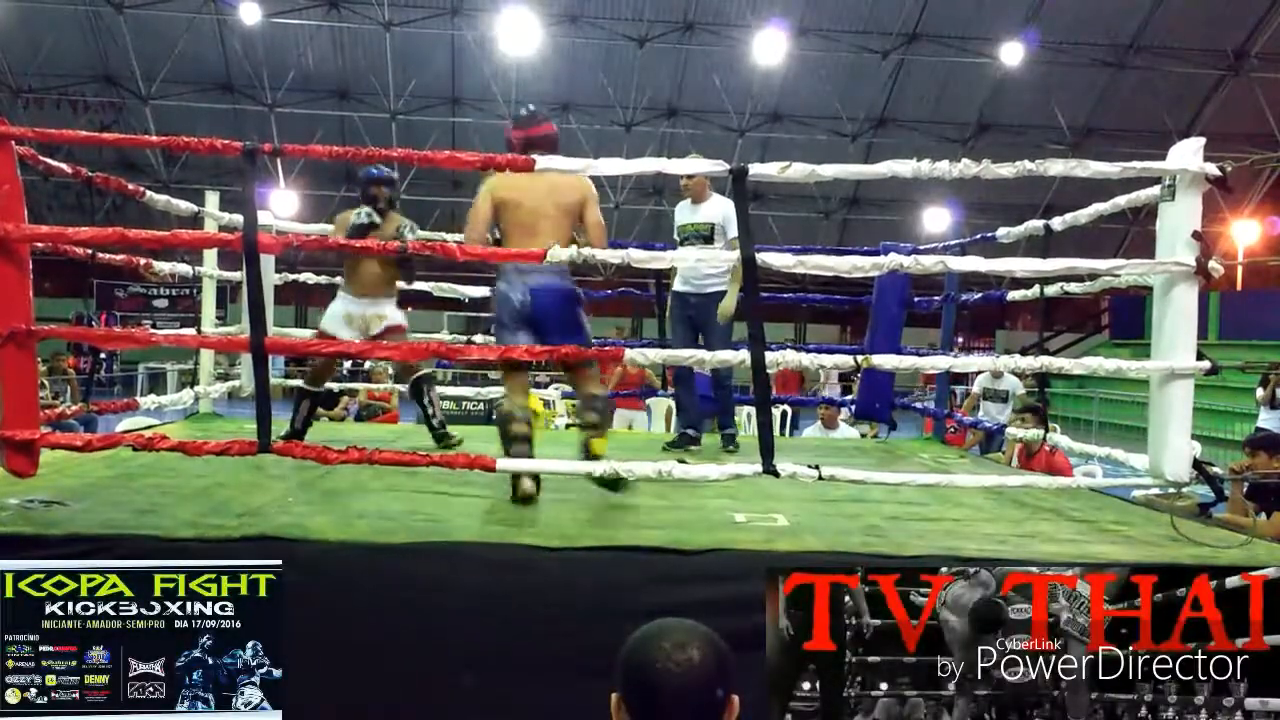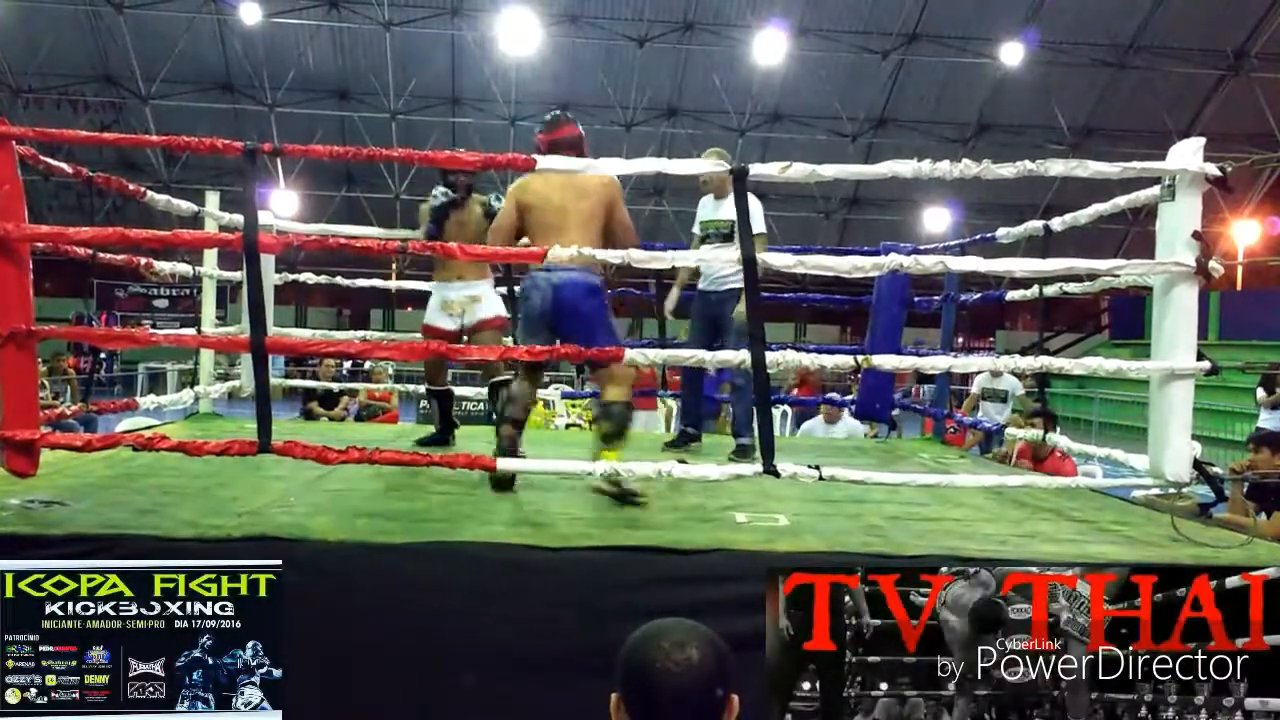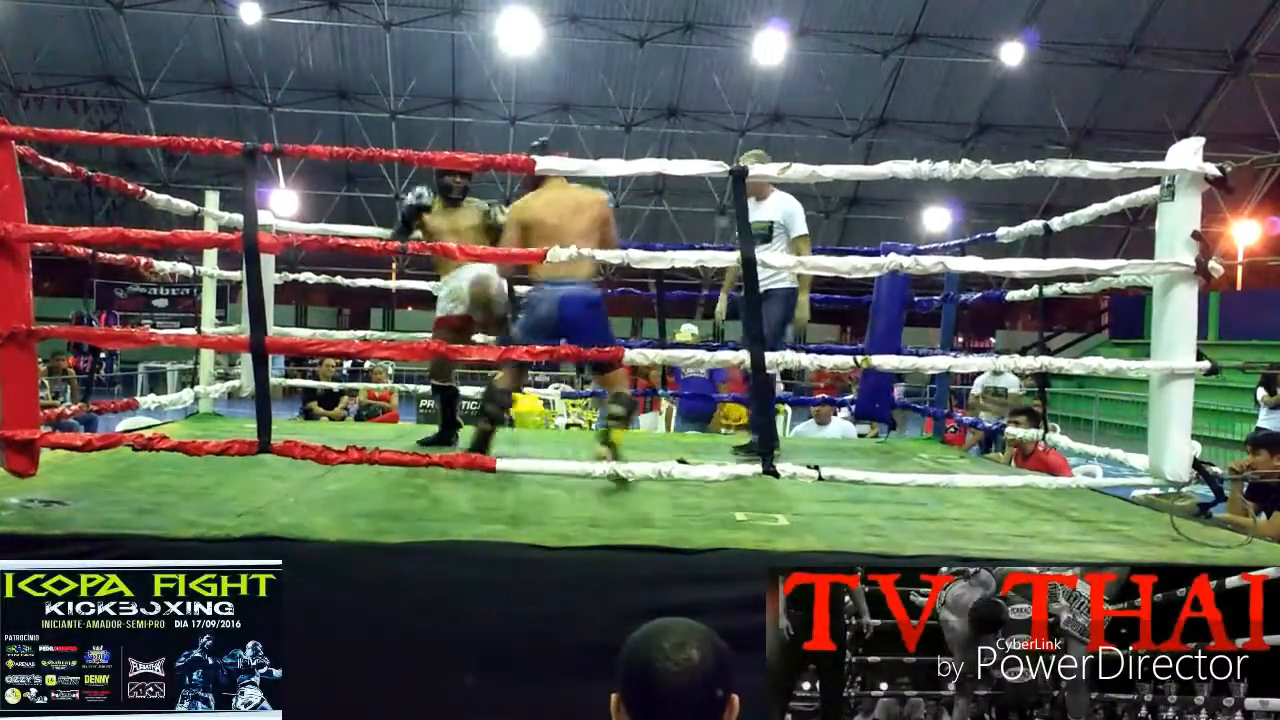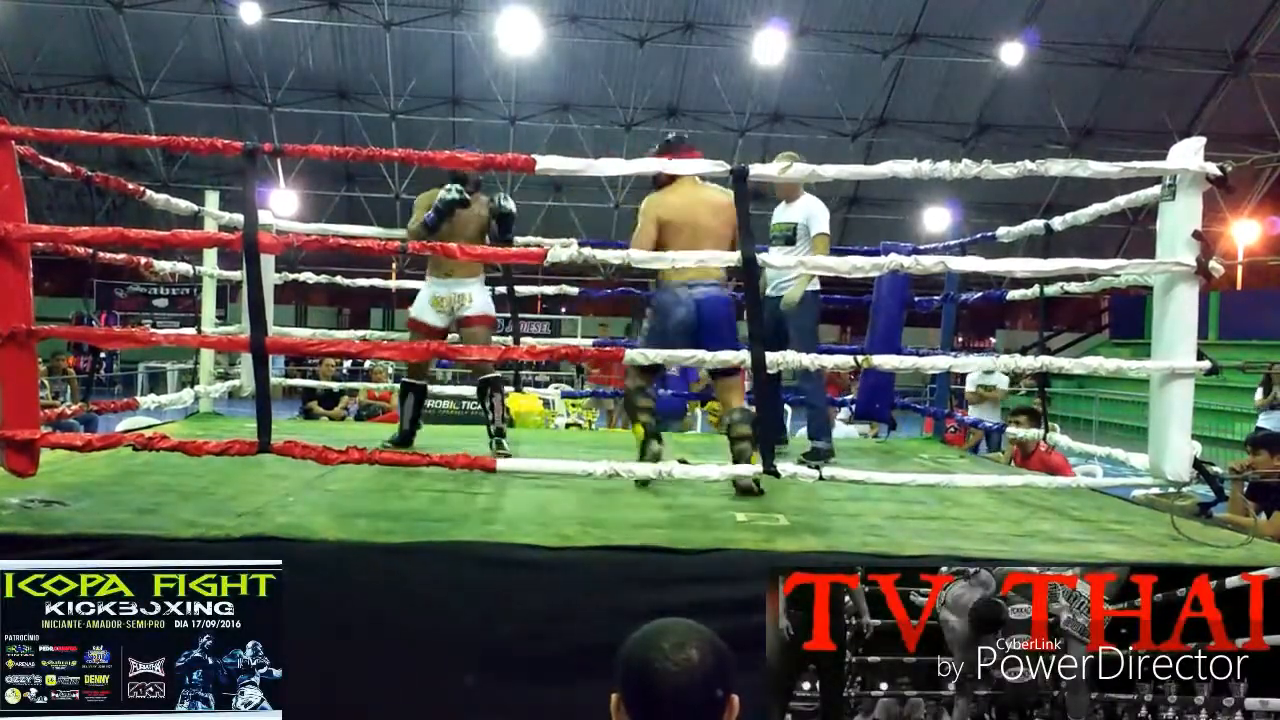
dt=0.7s
person 1, frame 1
left shoulder: (496, 184)
right shoulder: (579, 184)
left elbow: (472, 241)
right elbow: (598, 243)
left hip: (513, 286)
right hip: (556, 287)
left knee: (516, 384)
right knee: (588, 376)
left ankle: (524, 473)
right ankle: (596, 456)
person 1, frame 2
left shoulder: (523, 186)
right shoulder: (605, 182)
left elbow: (496, 243)
right elbow: (626, 242)
left hip: (539, 286)
right hip: (583, 287)
left knee: (527, 376)
right knee: (618, 379)
left ankle: (505, 463)
person 1, frame 3
left shoulder: (522, 208)
right shoulder: (598, 200)
left elbow: (506, 264)
right elbow: (610, 249)
left hip: (542, 298)
right hip: (583, 299)
left knee: (511, 371)
right knee: (617, 381)
left ankle: (479, 447)
right ankle: (609, 444)
person 1, frame 4
left shoulder: (656, 203)
right shoulder: (729, 200)
left elbow: (639, 256)
left hip: (674, 299)
right hip: (717, 300)
left knee: (637, 375)
right knee: (732, 393)
left ankle: (650, 442)
right ankle: (745, 470)
person 2, frame 1
left shoulder: (724, 207)
right shoulder: (680, 210)
left wrist: (732, 294)
right wrist: (670, 296)
left hip: (715, 295)
right hip: (682, 296)
left knee: (719, 365)
right knee: (681, 367)
left ankle: (727, 431)
right ankle: (689, 431)
person 2, frame 2
left shoulder: (747, 203)
right shoulder: (703, 204)
left elbow: (759, 254)
left wrist: (747, 298)
right wrist: (676, 289)
left hip: (734, 294)
right hip: (704, 293)
left knee: (737, 368)
right knee: (692, 363)
left ankle: (744, 440)
right ankle: (690, 430)
person 2, frame 3
left shoulder: (787, 205)
right shoulder: (746, 207)
left elbow: (804, 254)
left wrist: (803, 299)
right wrist: (724, 294)
left hip: (779, 293)
left ankle: (763, 435)
right ankle: (763, 436)
person 2, frame 4
left shoulder: (813, 207)
right shoulder: (778, 210)
left elbow: (821, 252)
left wrist: (800, 285)
left hip: (802, 298)
right hip: (773, 298)
left knee: (807, 369)
left ankle: (821, 442)
right ankle: (775, 432)
person 3, frame 1
left shoulder: (401, 224)
right shoulder: (345, 220)
left elbow: (407, 270)
right wrist: (356, 233)
left hip: (385, 308)
right hip: (348, 305)
left knee: (412, 366)
right knee: (319, 370)
left ankle: (439, 430)
right ankle: (297, 429)
person 3, frame 2
left shoulder: (485, 206)
right shoulder: (432, 206)
right wrist: (437, 218)
left hip: (481, 293)
right hip: (445, 295)
left knee: (493, 365)
right knee: (433, 369)
right ankle: (444, 430)
person 3, frame 3
left shoulder: (479, 208)
right shoulder: (423, 209)
right elbow: (399, 242)
left wrist: (501, 230)
right wrist: (407, 216)
left hip: (479, 274)
right hip: (450, 289)
left knee: (483, 295)
right knee: (440, 366)
right ankle: (448, 429)
person 3, frame 4
left shoulder: (486, 206)
right shoulder: (429, 199)
left elbow: (502, 250)
right elbow: (413, 239)
left wrist: (506, 221)
right wrist: (438, 212)
left hip: (471, 290)
right hip: (435, 289)
left knee: (483, 363)
right knee: (415, 365)
left ankle: (498, 436)
right ankle: (406, 431)
